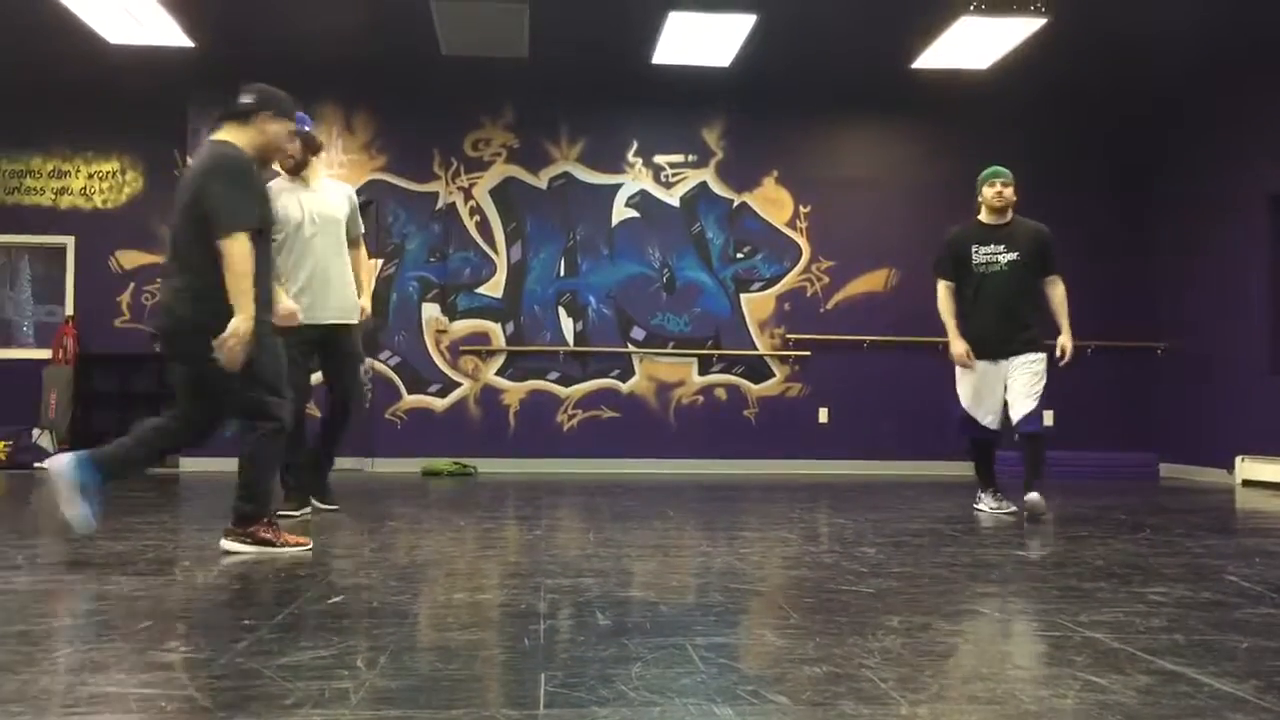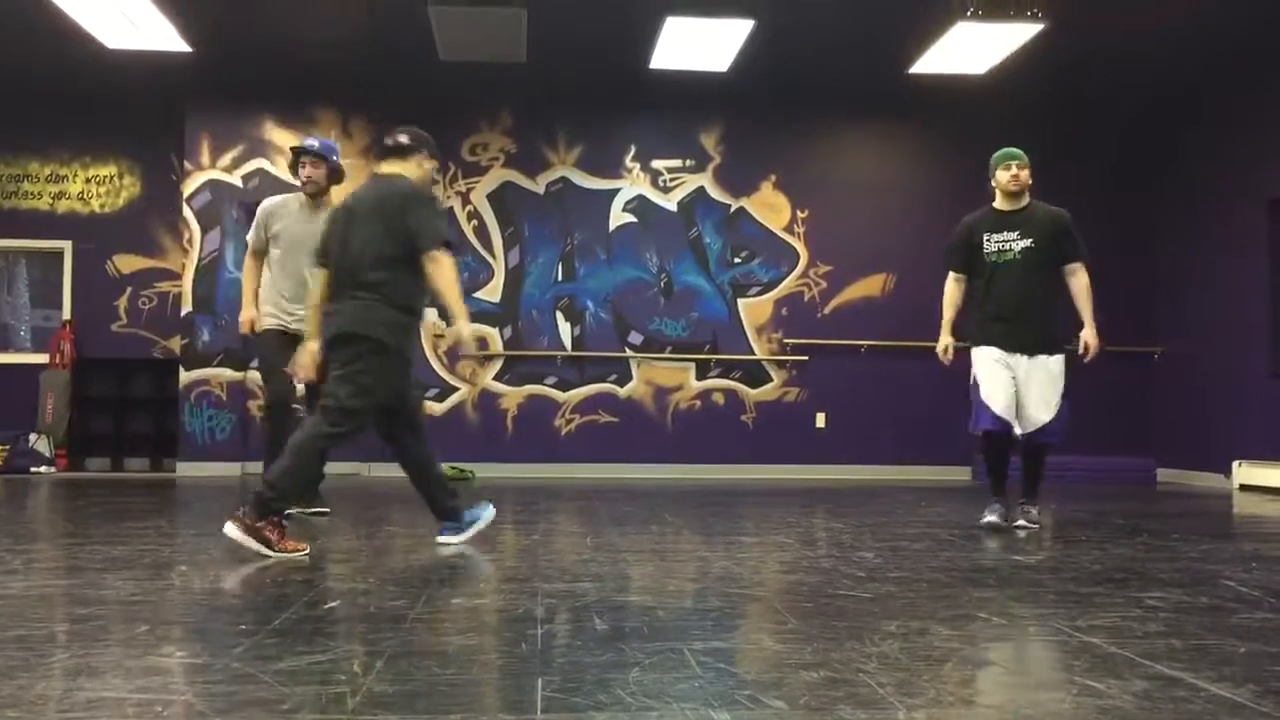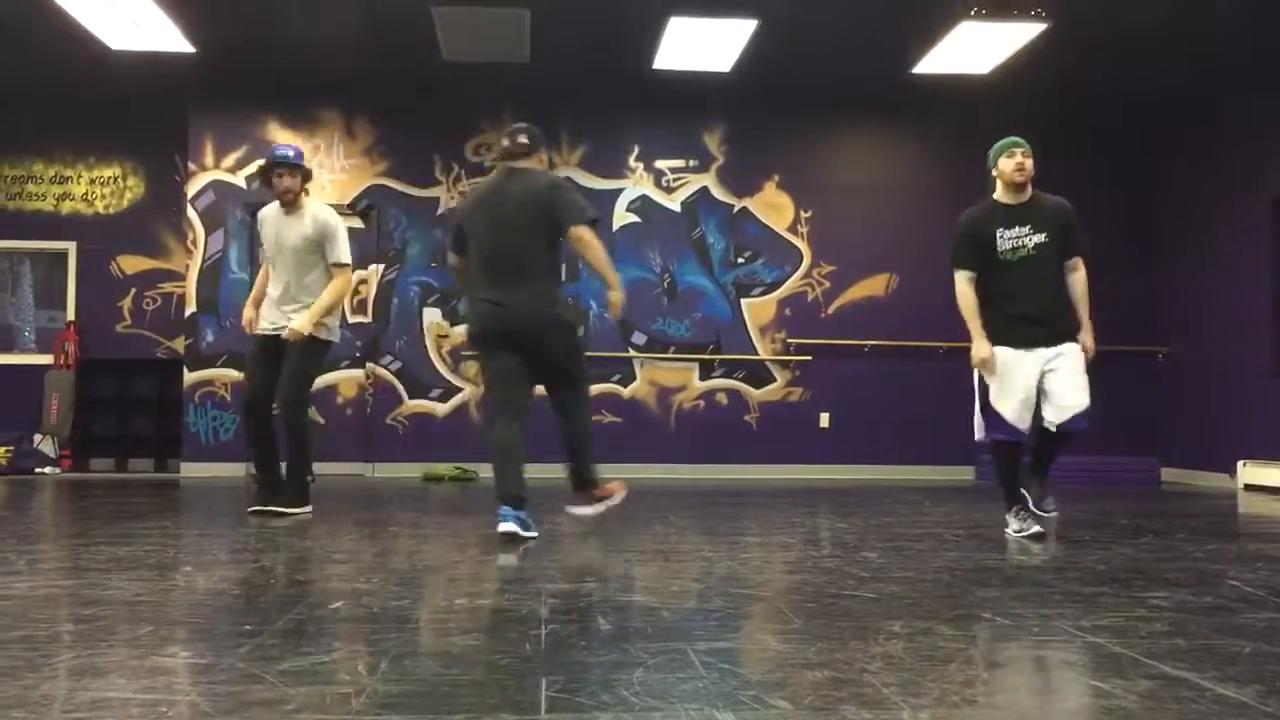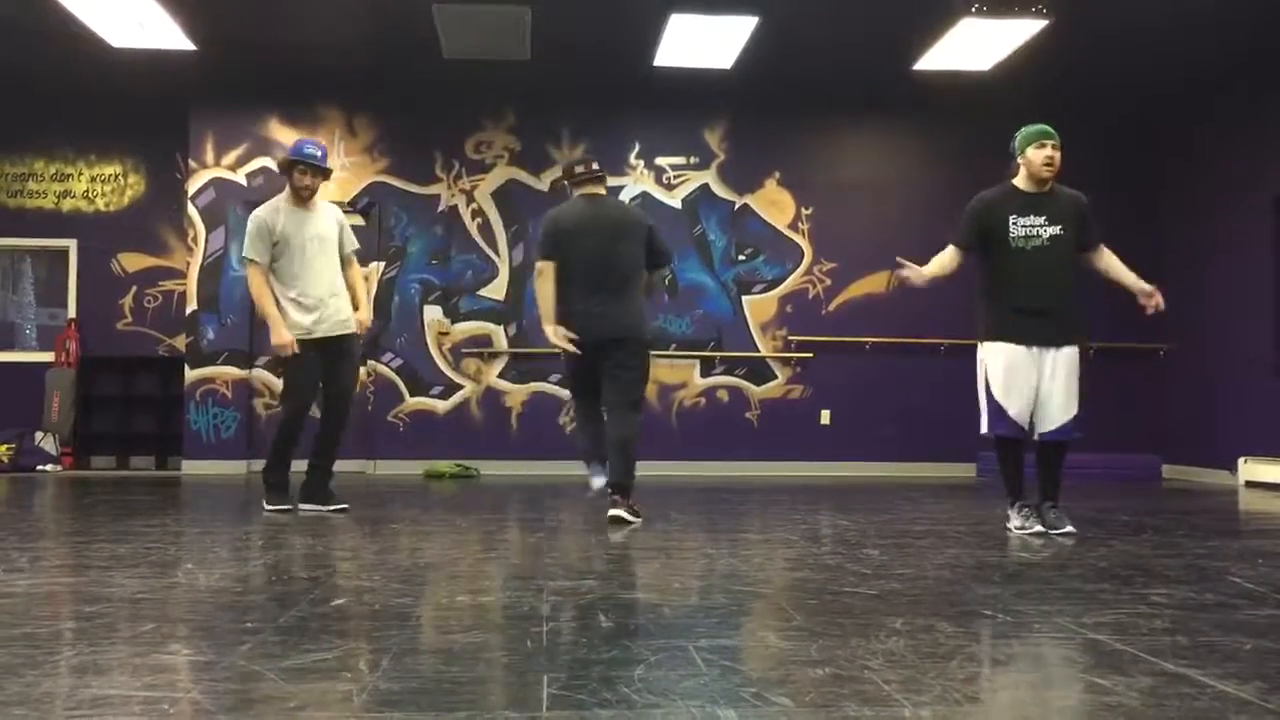
dt=0.5s
person 1, frame 1
left shoulder: (214, 159)
right shoulder: (234, 165)
right elbow: (233, 240)
left wrist: (251, 306)
right wrist: (246, 314)
left hip: (187, 316)
right hip: (219, 314)
left knee: (191, 418)
right knee: (268, 414)
left ankle: (87, 468)
right ankle: (251, 524)
person 1, frame 2
left shoulder: (348, 204)
right shoulder: (415, 197)
left elbow: (322, 275)
right elbow: (436, 258)
left wrist: (313, 339)
right wrist: (460, 318)
left hip: (346, 326)
right hip: (380, 329)
left knee: (403, 423)
right knee: (334, 421)
left ankle: (450, 515)
right ankle: (258, 516)
person 1, frame 3
left shoulder: (473, 198)
right shoulder: (552, 188)
left elbow: (457, 260)
right elbow: (581, 234)
right wrist: (614, 283)
left hip: (488, 318)
right hip: (542, 315)
left knee: (504, 412)
right knee: (571, 398)
left ankle: (511, 509)
right ankle: (586, 489)
person 1, frame 4
left shoulder: (556, 219)
right shoulder: (635, 219)
left elbow: (543, 271)
right elbow: (658, 268)
left wrist: (549, 322)
left hip: (578, 328)
right hip: (627, 328)
left knee: (586, 403)
right knee: (623, 410)
left ankle: (597, 468)
right ankle: (620, 496)
person 2, frame 1
left shoulder: (1036, 234)
right shoulder: (959, 238)
left elbow: (1052, 282)
right elbow: (945, 289)
left wrist: (1065, 330)
right wrist: (954, 336)
left hip: (1024, 346)
right hip: (977, 347)
left knee: (1029, 418)
right knee: (981, 422)
left ankle: (1034, 492)
right ankle: (987, 491)
person 2, frame 2
left shoulder: (1054, 220)
right shoulder: (972, 227)
left elbow: (1075, 271)
right elbow: (956, 280)
left wrist: (1089, 323)
right wrist: (945, 330)
left hip: (1042, 343)
right hip: (991, 342)
left knee: (1038, 427)
right knee: (993, 422)
left ankle: (1029, 503)
right ankle: (998, 501)
person 2, frame 3
left shoulder: (1058, 211)
right shoulder: (975, 220)
left elbow: (1074, 268)
right elbow: (964, 281)
left wrist: (1085, 325)
right wrist: (978, 338)
left hip: (1057, 337)
right hip: (1004, 341)
left knee: (1071, 413)
right knee: (1006, 427)
left ankle: (1038, 477)
right ankle: (1015, 510)
person 2, frame 4
left shoulder: (1074, 205)
right shoulder: (989, 205)
left elbow: (1096, 253)
right elbow: (957, 251)
left wrist: (1137, 286)
right wrist: (924, 274)
left hip: (1060, 335)
right hip: (1005, 335)
left knee: (1057, 423)
right knee: (1008, 422)
left ankle: (1050, 505)
right ankle: (1017, 506)
person 3, frame 1
left shoulder: (343, 193)
right shoulder: (268, 195)
left elbow: (356, 245)
left wrist: (364, 293)
right wrist: (277, 298)
left hip: (343, 316)
right hip: (294, 319)
left knee: (345, 399)
right knee: (293, 405)
left ankle: (316, 478)
right ankle: (296, 490)
person 3, frame 2
right shoulder: (272, 209)
right elbow: (253, 257)
right wrist: (249, 305)
right hip: (273, 326)
right knee: (279, 402)
left ankle: (307, 490)
person 3, frame 3
left shoulder: (325, 220)
right shoulder: (266, 217)
left elbow: (342, 278)
left wrist: (310, 319)
right wrist: (251, 304)
left hip: (312, 330)
right hip: (270, 328)
left knee: (291, 405)
right knee: (254, 403)
left ankle: (296, 493)
right ankle: (269, 487)
person 3, frame 4
left shoulder: (334, 215)
right shoulder: (265, 217)
right elbow: (256, 274)
left wrist: (363, 306)
right wrist: (276, 325)
left hip: (343, 330)
right hip: (299, 333)
left knee: (338, 409)
right knee: (296, 408)
left ankle: (316, 488)
right ankle: (276, 486)
